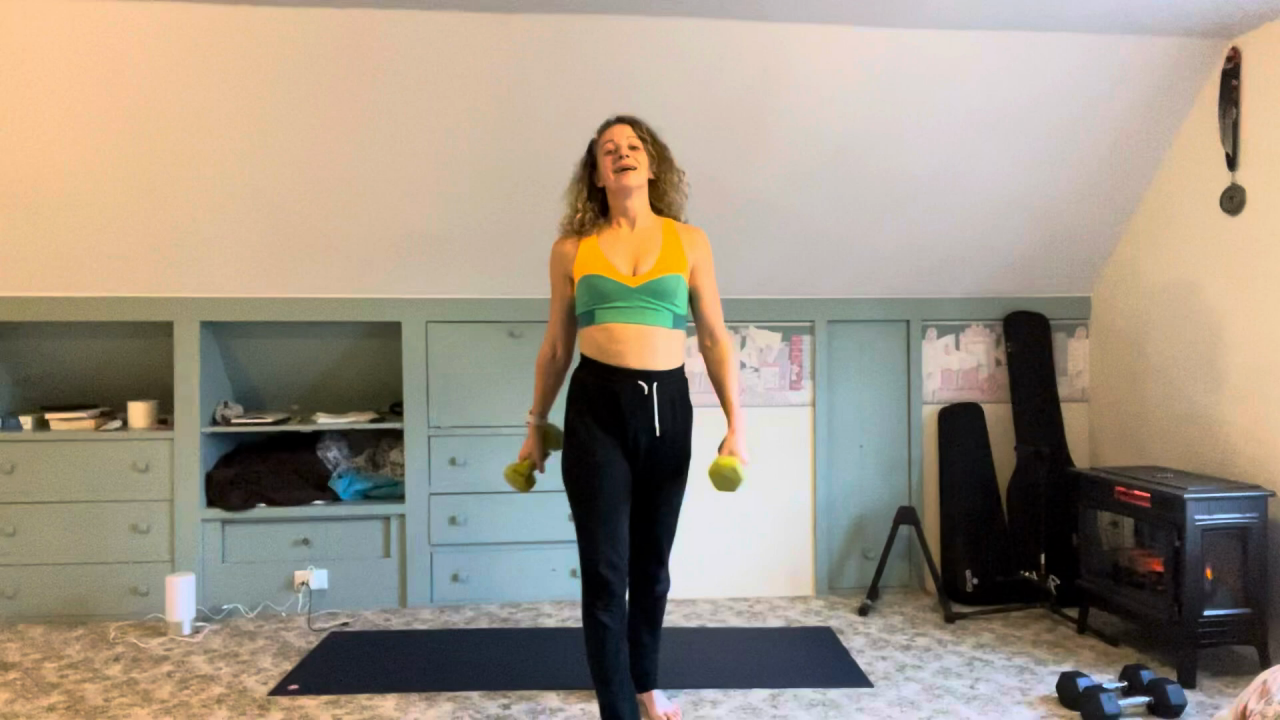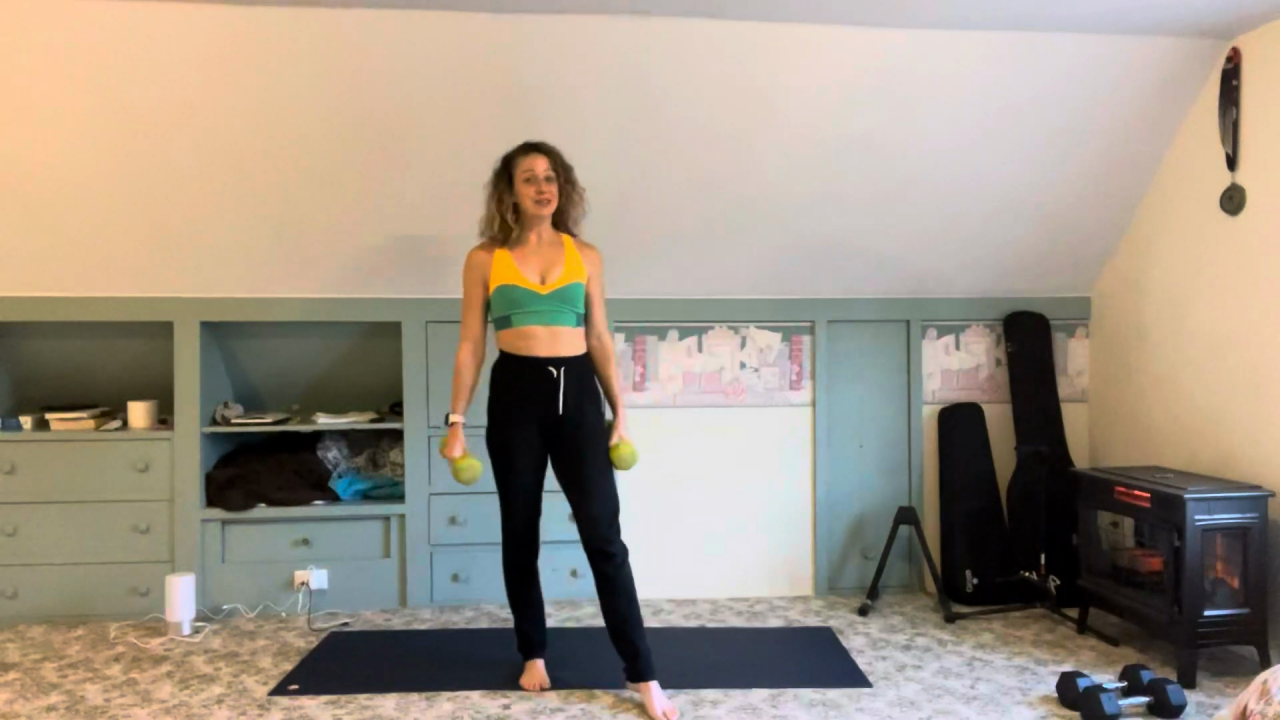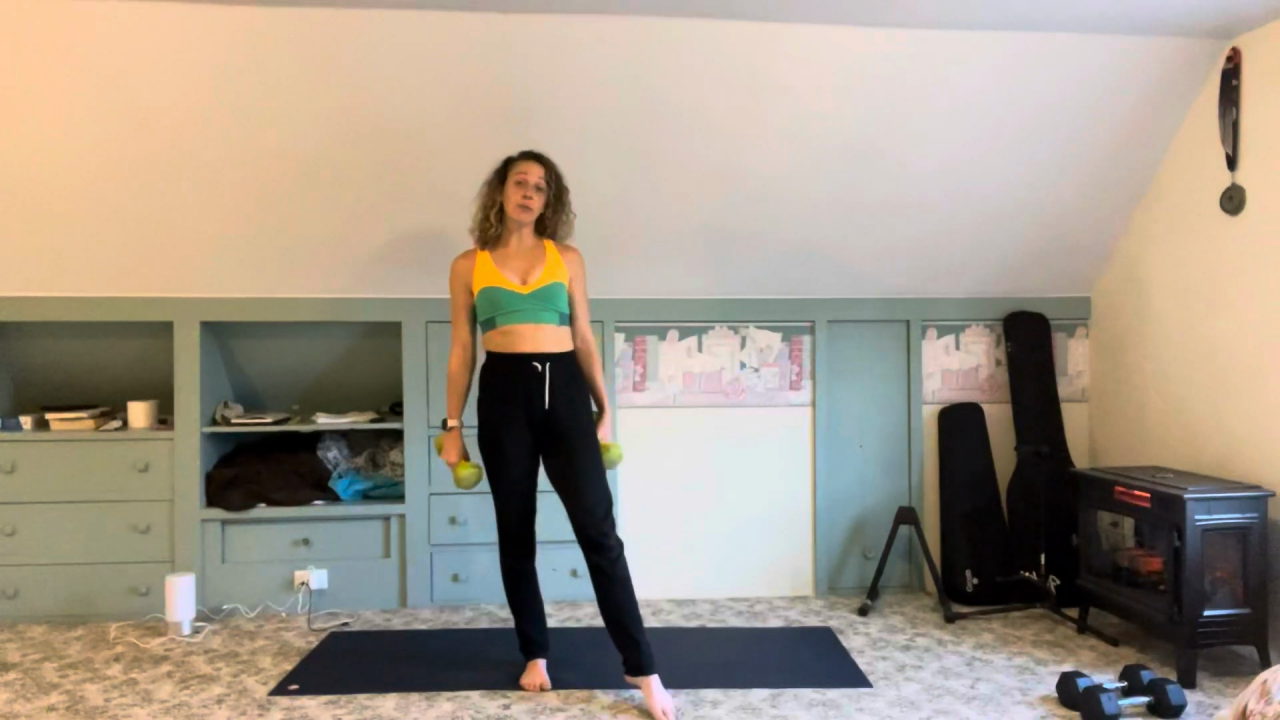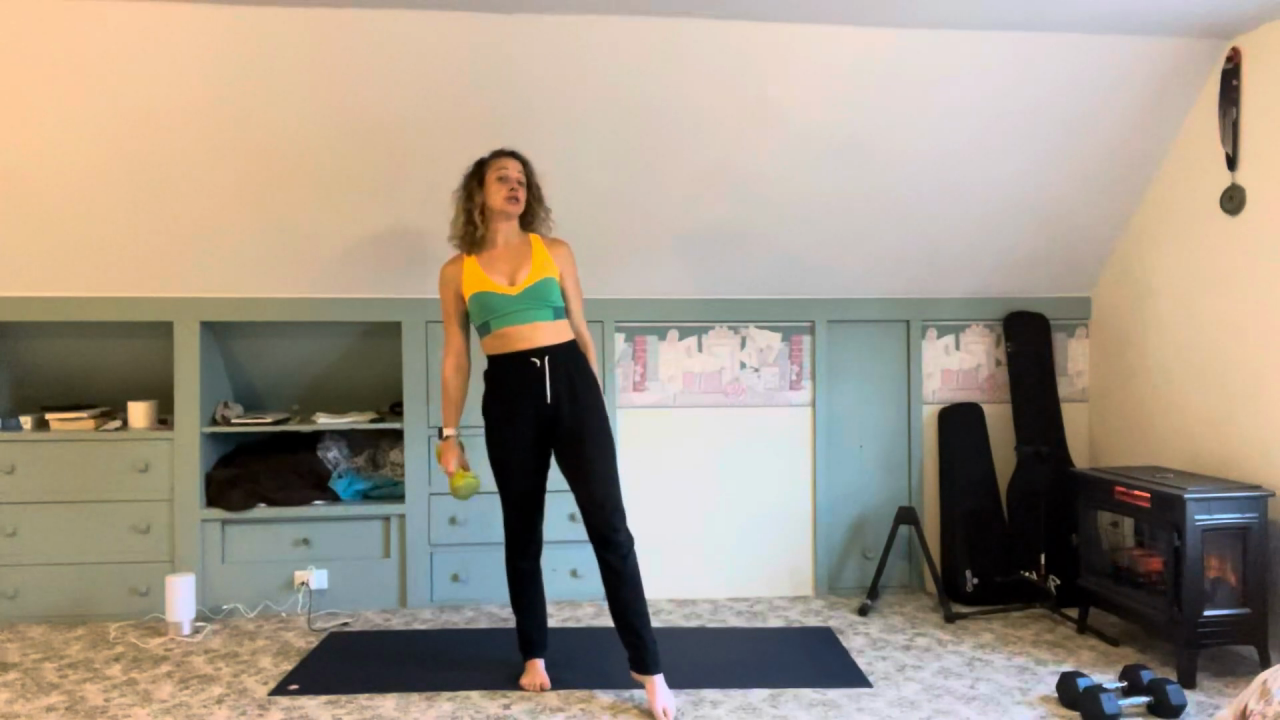
dt=1s
person 1, frame 1
left shoulder: (688, 242)
right shoulder: (571, 250)
left elbow: (716, 337)
right elbow: (554, 347)
left wrist: (735, 423)
right wrist: (535, 425)
left hip: (666, 405)
right hip: (595, 408)
left knee: (651, 567)
right knee: (605, 573)
person 1, frame 2
left shoulder: (585, 256)
right shoulder: (484, 259)
left elbow: (600, 339)
right elbow: (471, 345)
left wrist: (619, 411)
right wrist: (457, 421)
left hip: (576, 392)
right hip: (515, 394)
left knee: (603, 532)
right knee: (520, 531)
left ankle: (641, 672)
right ankle: (533, 653)
person 1, frame 3
left shoulder: (568, 258)
right shoulder: (469, 265)
left elbow: (584, 339)
right elbow: (461, 350)
left wrist: (605, 410)
right wrist: (452, 425)
left hip: (564, 390)
right hip: (504, 393)
left knee: (597, 527)
right knee: (516, 531)
left ankle: (641, 667)
right ankle: (534, 653)
person 1, frame 4
left shoulder: (555, 252)
right shoulder: (456, 271)
left elbow: (581, 332)
right elbow: (455, 359)
left wrist: (596, 399)
right wrist: (449, 434)
left hip: (570, 382)
right hip: (509, 394)
left knee: (608, 525)
right knee: (522, 531)
left ankle: (647, 665)
right ankle: (533, 654)
